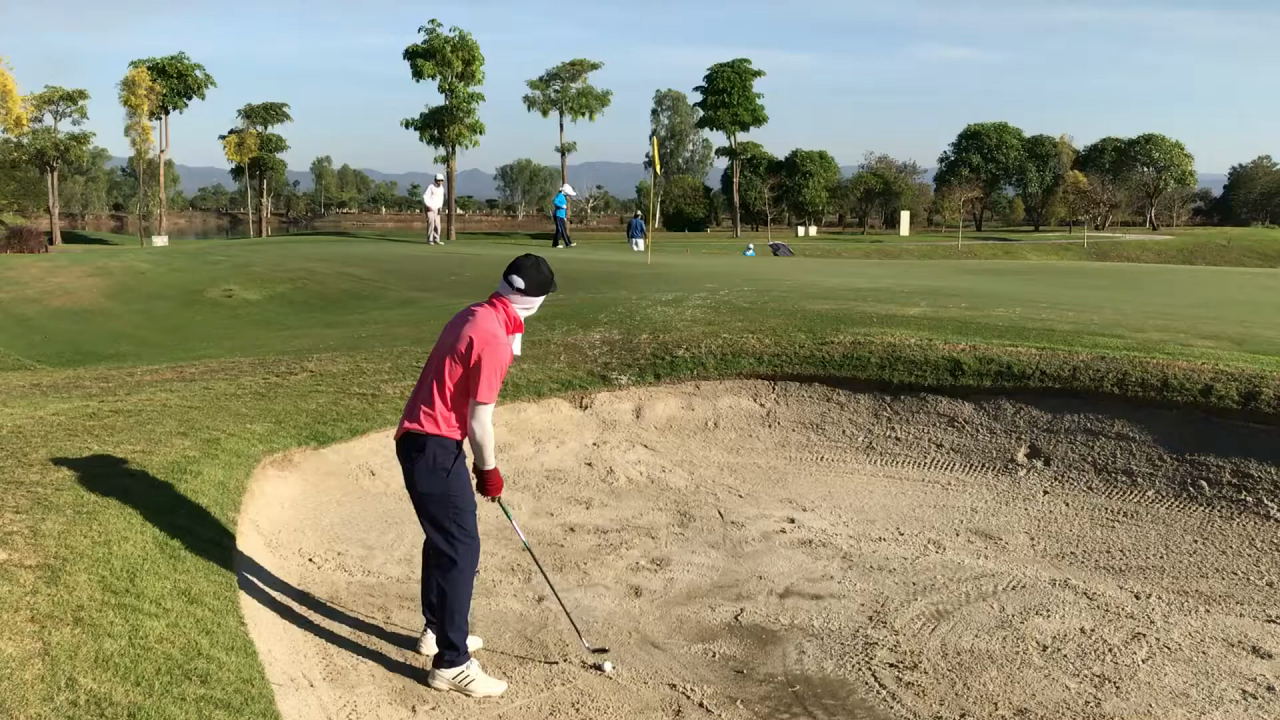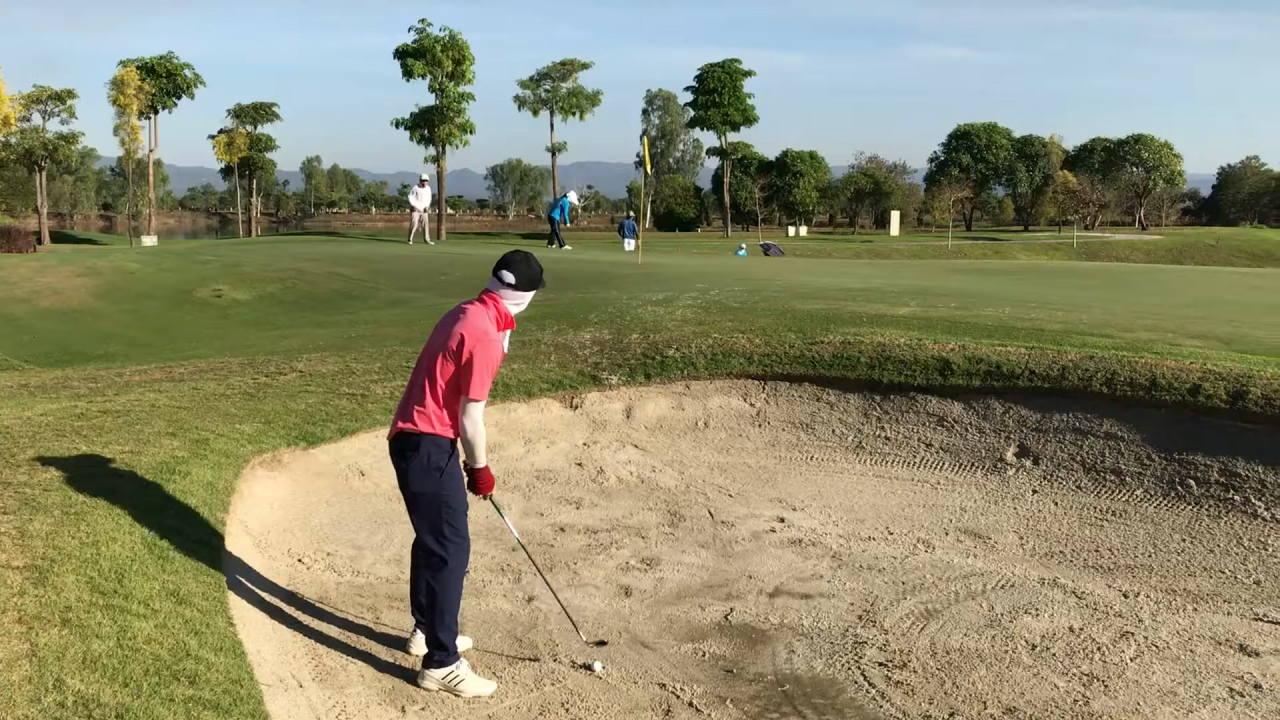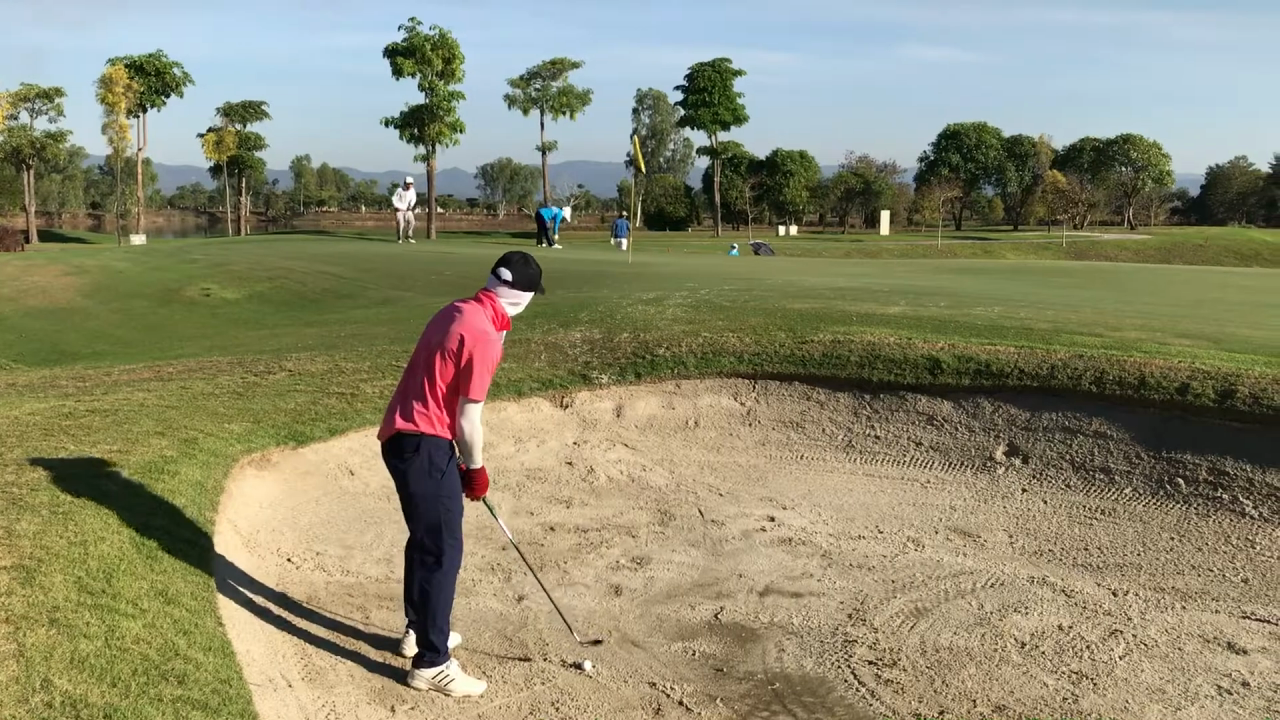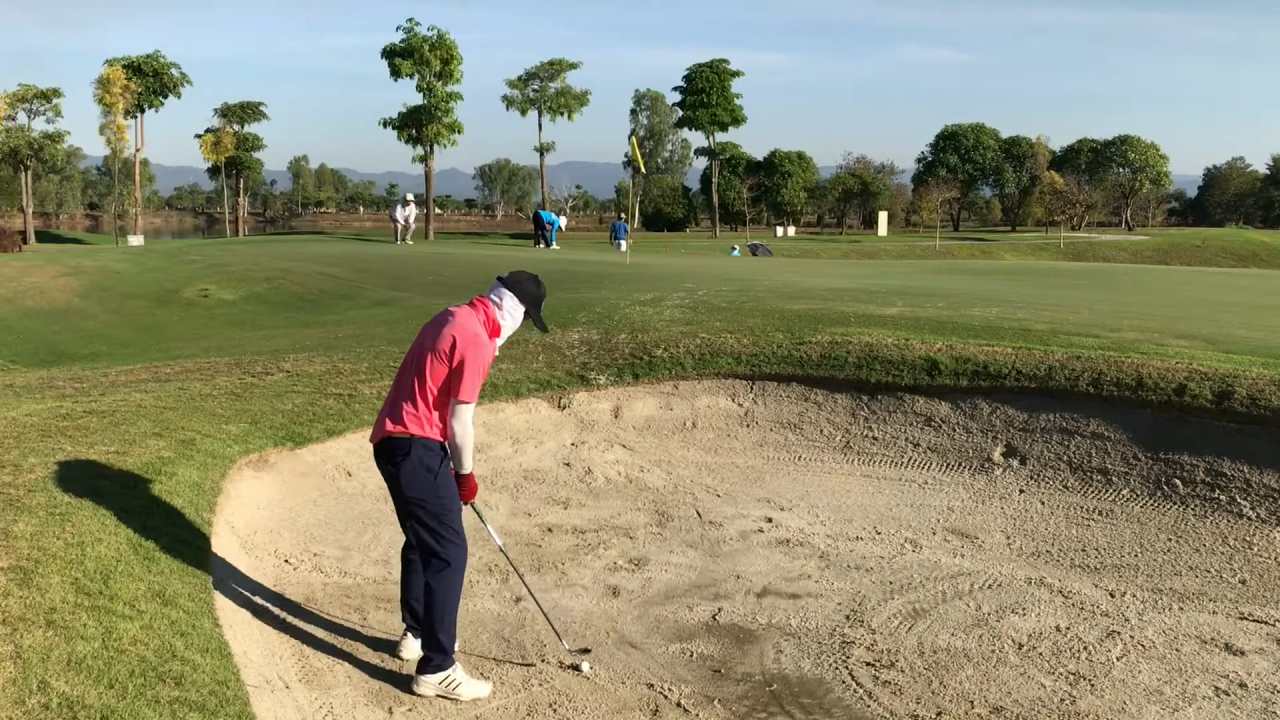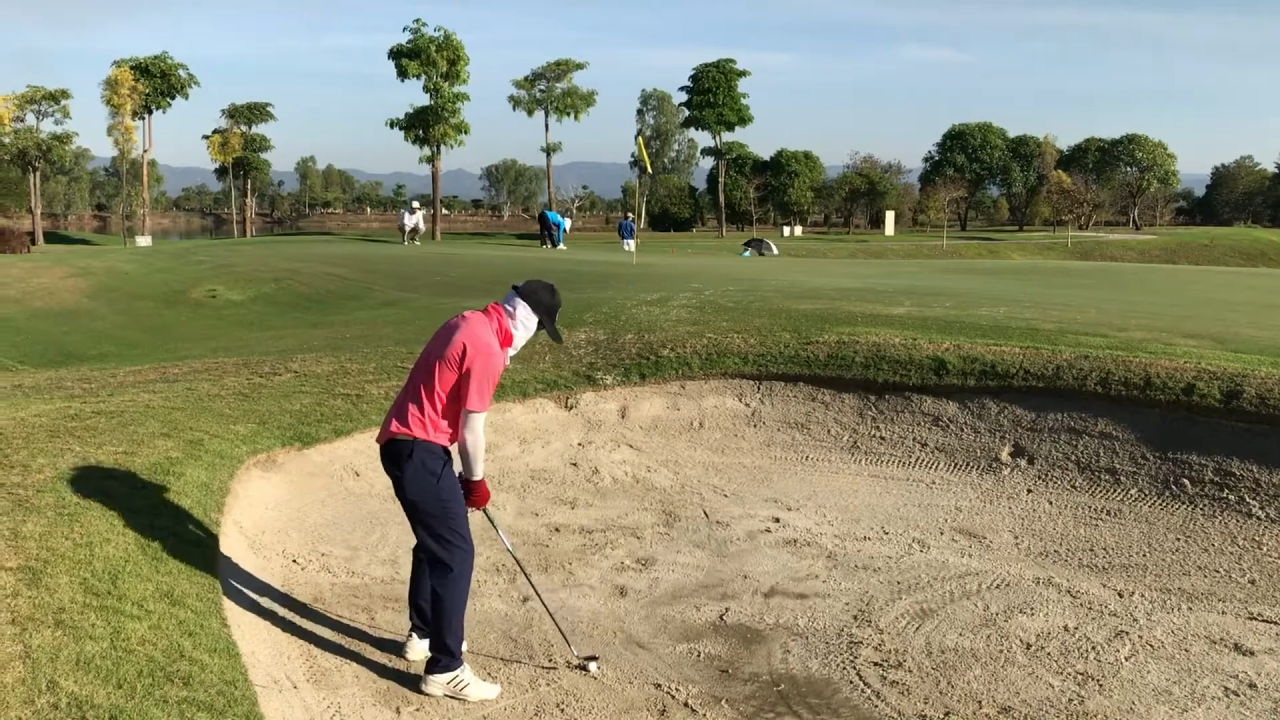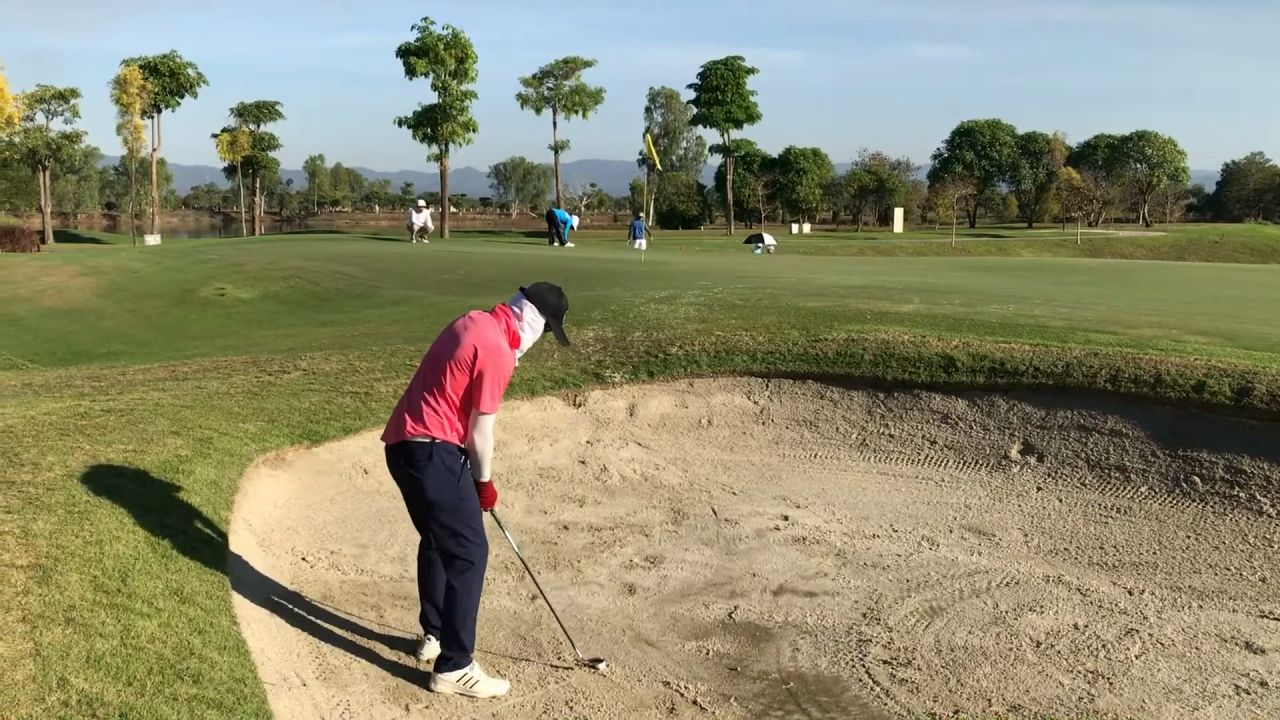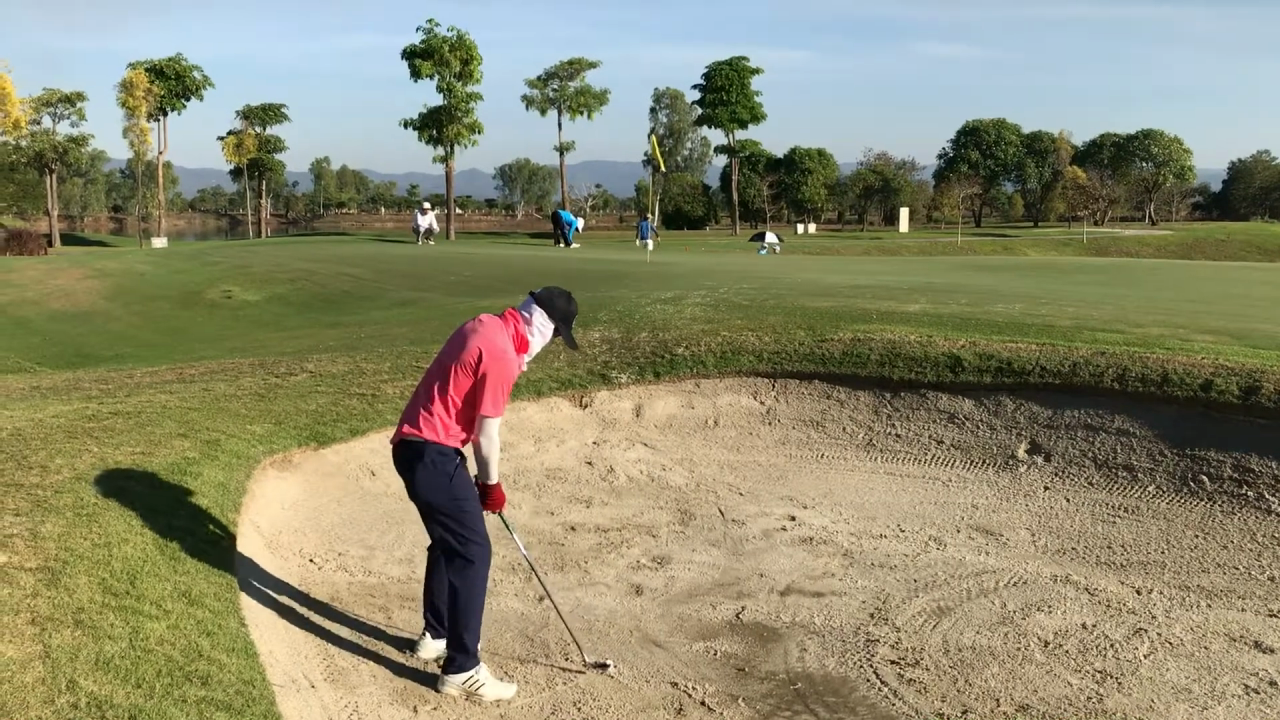
dt=0.4s
person 1, frame 1
left shoulder: (475, 315)
right shoulder: (495, 340)
right elbow: (478, 420)
right wrist: (489, 470)
left hip: (420, 439)
right hip: (434, 447)
left knee: (444, 540)
right knee: (461, 551)
left ankle: (437, 630)
right ankle: (451, 663)
person 1, frame 2
left shoulder: (464, 314)
right shoulder: (485, 337)
right elbow: (470, 417)
left wrist: (473, 464)
right wrist: (480, 469)
left hip: (411, 438)
right hip: (429, 446)
left knee: (432, 540)
right knee: (450, 551)
left ankle: (426, 630)
right ankle: (441, 664)
person 1, frame 3
left shoulder: (456, 311)
right shoulder: (484, 337)
right elbow: (468, 418)
left wrist: (464, 462)
right wrist: (475, 469)
left hip: (399, 437)
right hip: (425, 446)
left knee: (424, 540)
right knee: (443, 553)
left ankle: (419, 631)
right ankle: (430, 663)
person 1, frame 4
left shoulder: (452, 317)
right shoulder: (477, 341)
right elbow: (459, 420)
left wrist: (454, 468)
right wrist: (465, 474)
left hip: (391, 441)
right hip: (417, 449)
left knee: (421, 543)
right knee: (448, 554)
left ankle: (416, 634)
right ankle: (436, 669)
person 1, frame 5
left shoulder: (468, 321)
right shoulder: (487, 349)
right elbow: (470, 429)
left wrist: (468, 475)
right wrist: (476, 481)
left hip: (400, 444)
right hip: (421, 453)
left knee: (433, 544)
right knee: (455, 556)
left ankle: (423, 635)
right ankle: (444, 669)
person 1, frame 6
left shoulder: (473, 321)
right shoulder: (497, 351)
right elbow: (480, 429)
left wrist: (474, 474)
right wrist: (484, 482)
left hip: (402, 444)
right hip: (432, 452)
left knee: (437, 543)
right knee: (469, 552)
left ankle: (435, 635)
right ankle: (454, 667)
person 1, frame 7
left shoulder: (483, 325)
right shoulder: (502, 356)
right elbow: (486, 433)
right wrist: (491, 485)
left hip: (411, 445)
right hip: (434, 455)
left knee: (447, 543)
right knee: (473, 553)
left ankle: (436, 635)
right ankle: (461, 669)
